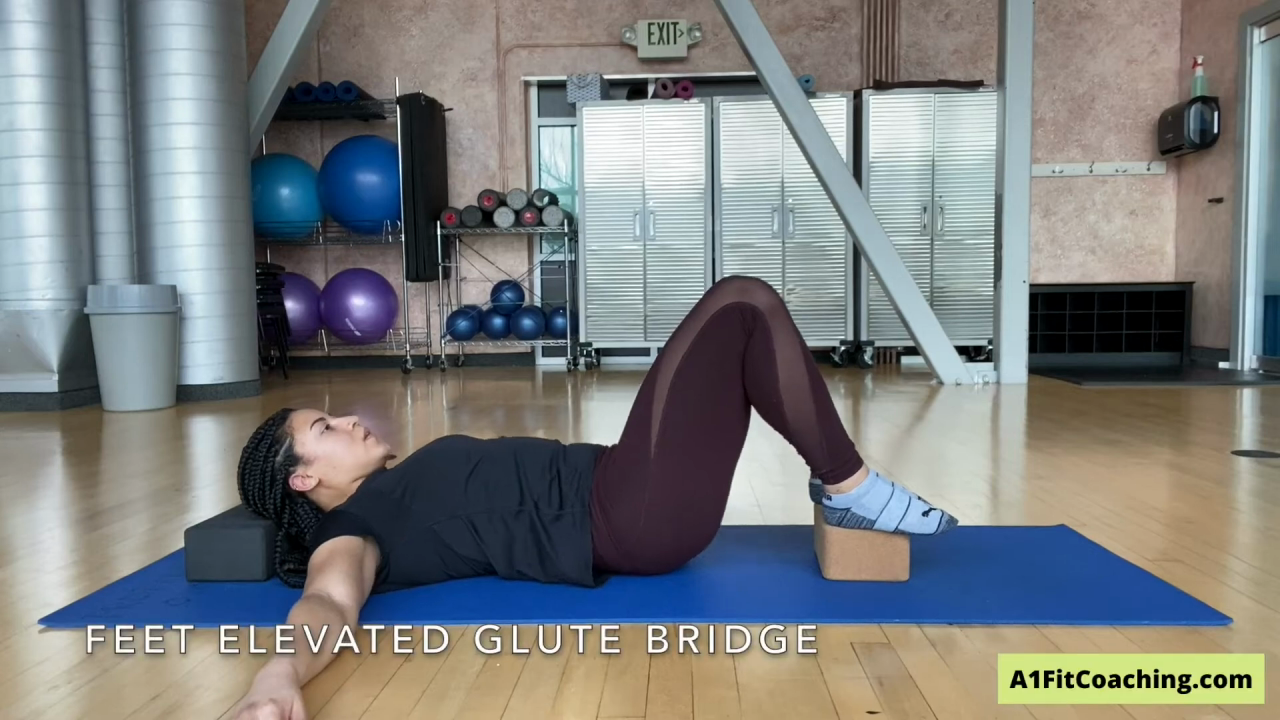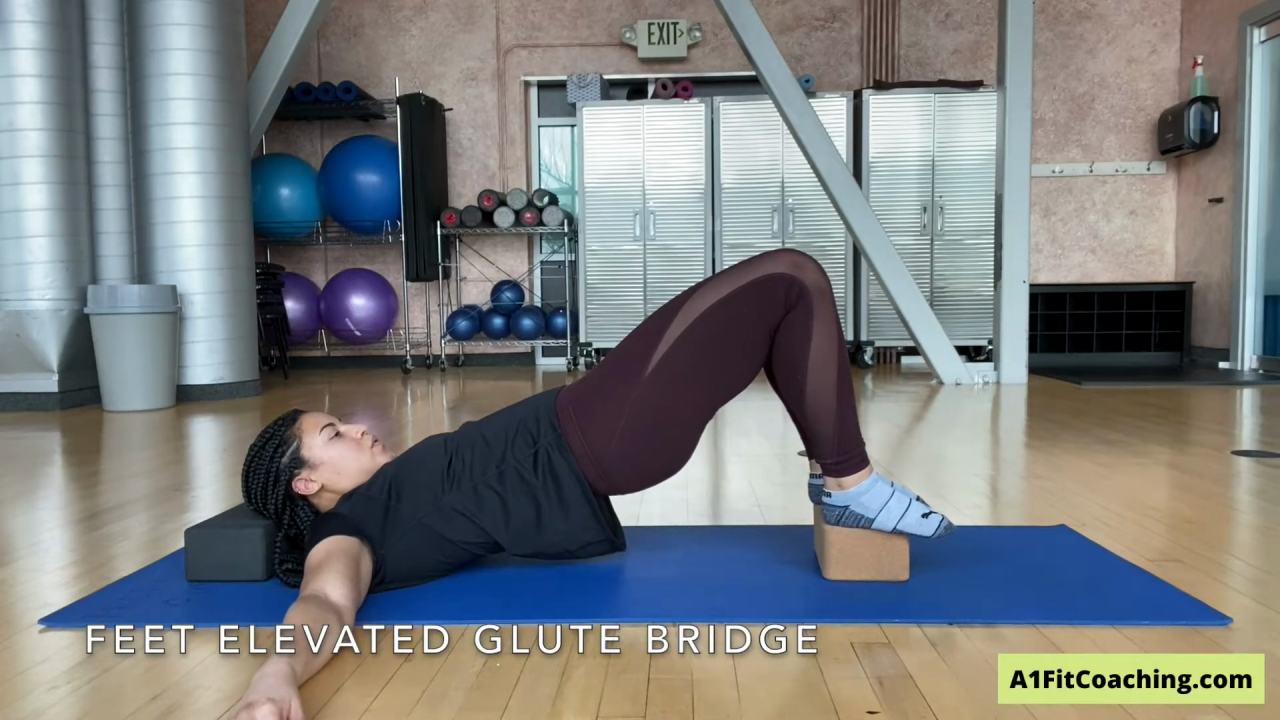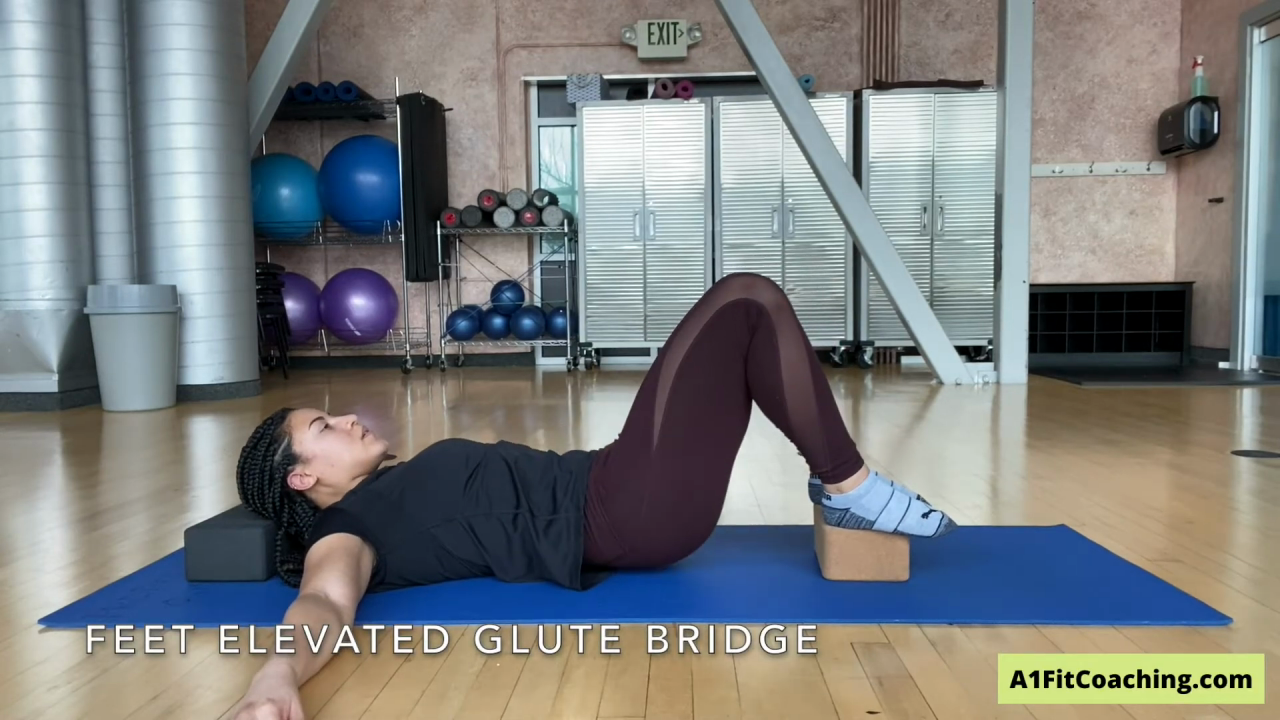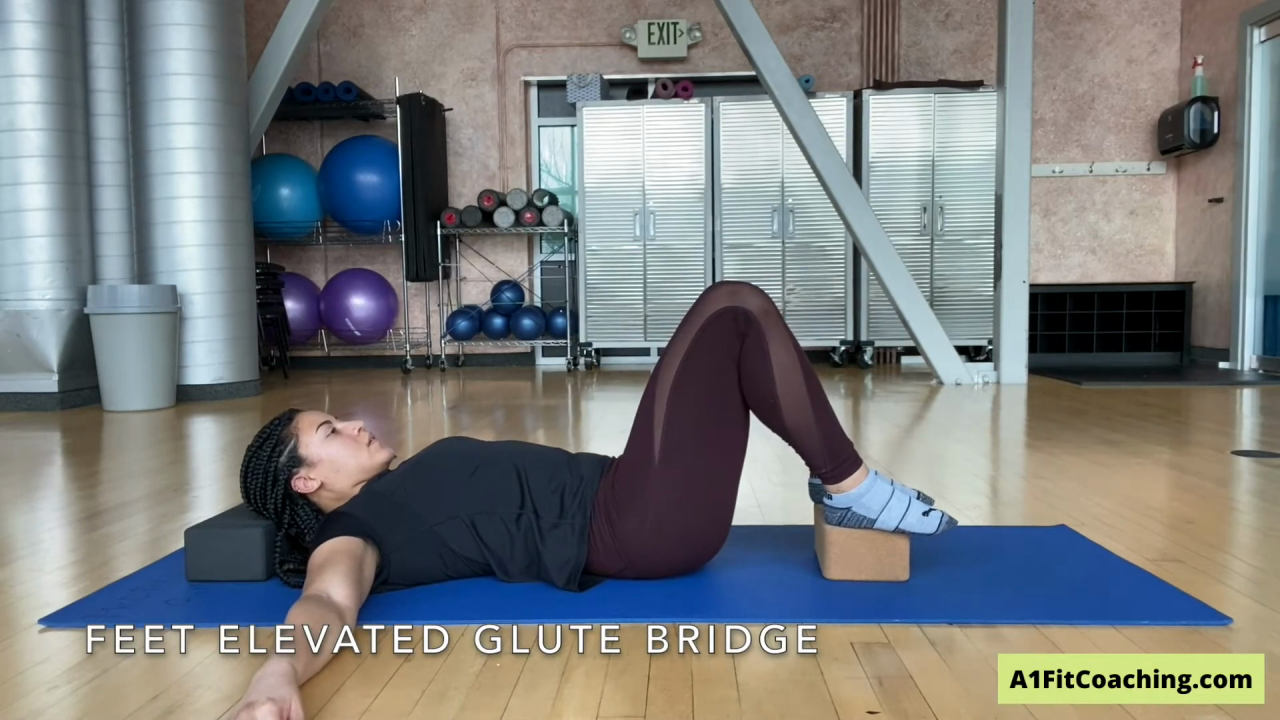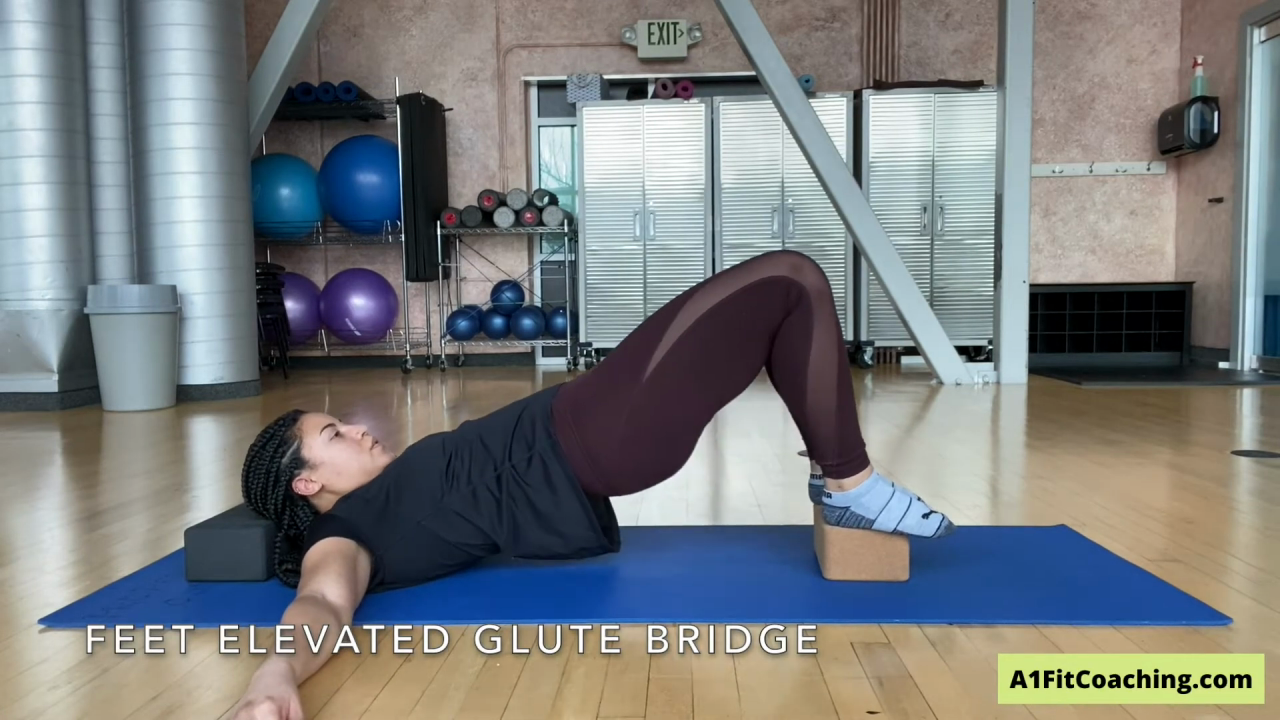
dt=1s
person 1, frame 1
left shoulder: (385, 499)
right shoulder: (351, 534)
right elbow: (328, 603)
left hip: (611, 487)
right hip: (643, 515)
left knee: (741, 312)
right knee: (744, 306)
left ankle: (845, 489)
right ankle: (851, 490)
person 1, frame 2
left shoulder: (376, 505)
right shoulder: (347, 535)
right elbow: (326, 602)
left hip: (592, 435)
right hip: (607, 434)
left knee: (786, 291)
right knee: (792, 281)
left ankle: (844, 483)
right ankle: (849, 486)
person 1, frame 3
left shoulder: (384, 496)
right shoulder: (346, 532)
right elbow: (326, 602)
left hip: (603, 494)
right hip: (635, 509)
left knee: (747, 313)
right knee: (746, 301)
left ankle: (844, 487)
right ankle: (850, 490)
person 1, frame 4
left shoulder: (389, 499)
right shoulder: (351, 535)
right elbow: (328, 603)
left hip: (612, 493)
right hip: (645, 526)
left knee: (737, 318)
right knee: (735, 310)
left ankle: (848, 490)
right ankle: (851, 489)
person 1, frame 5
left shoulder: (376, 506)
right shoulder: (343, 538)
right elbow: (324, 603)
left hip: (592, 438)
left knee: (785, 289)
right knee: (791, 281)
left ankle: (845, 484)
right ankle: (850, 487)
